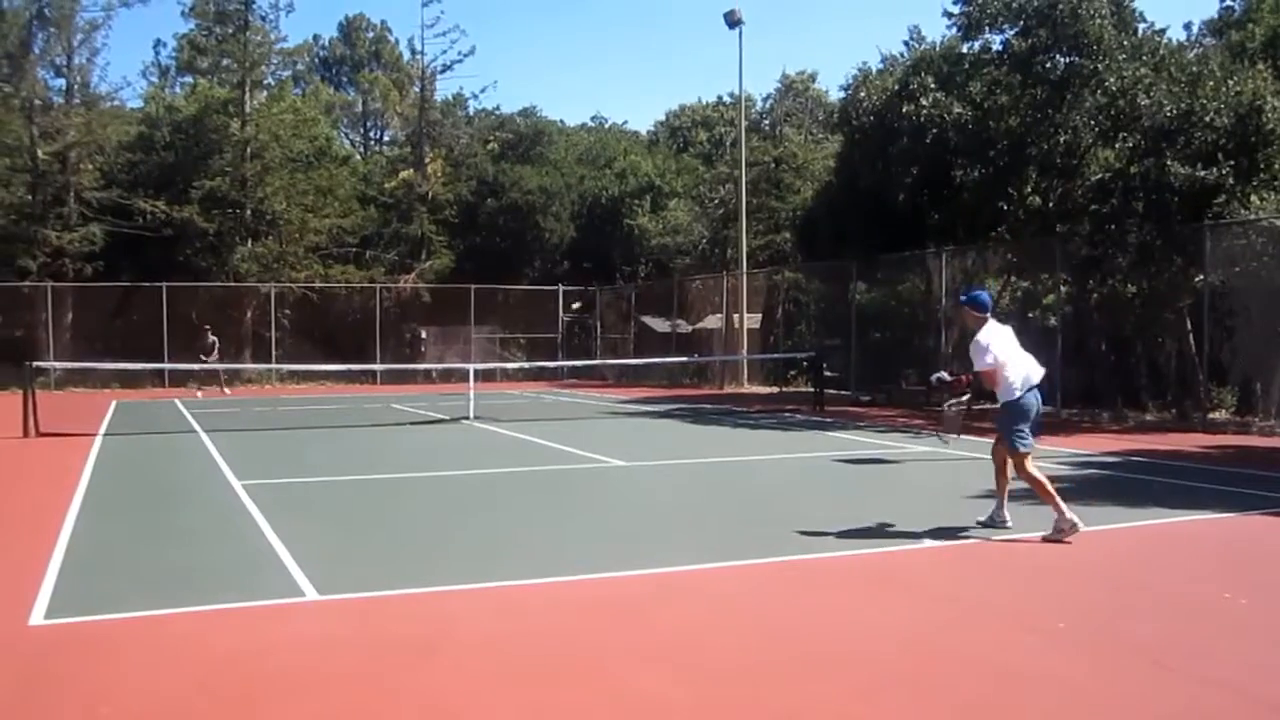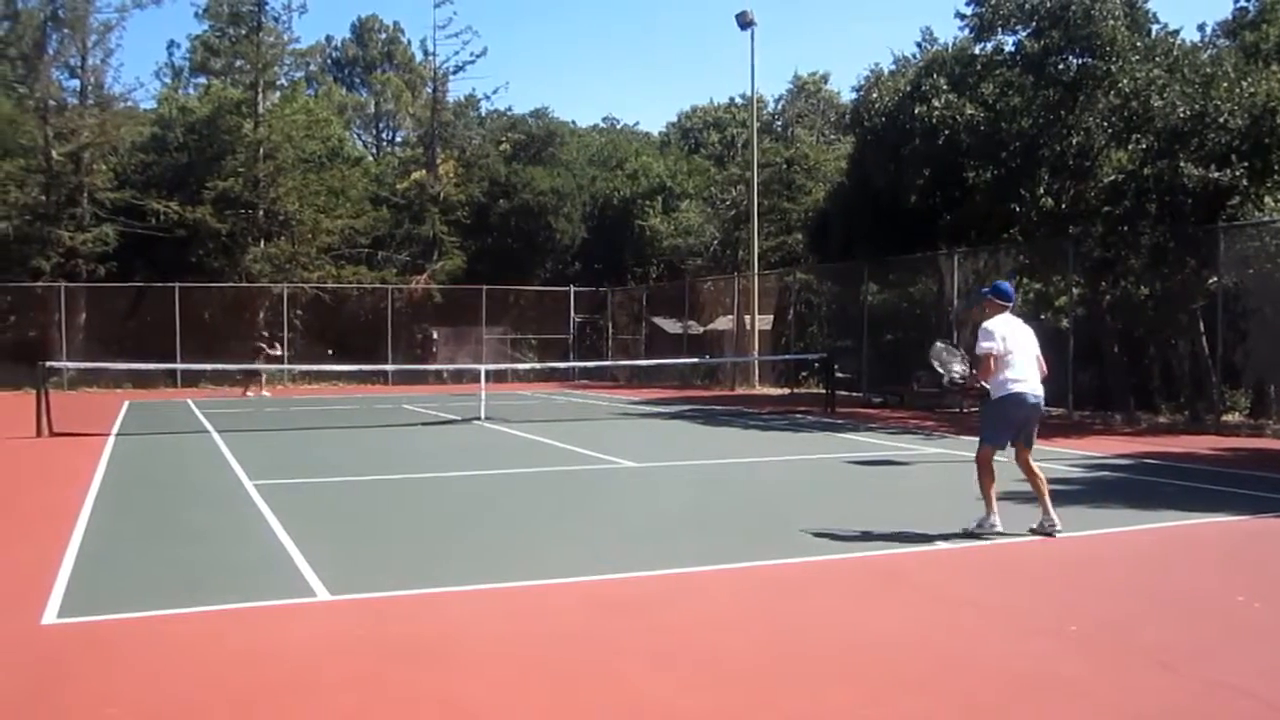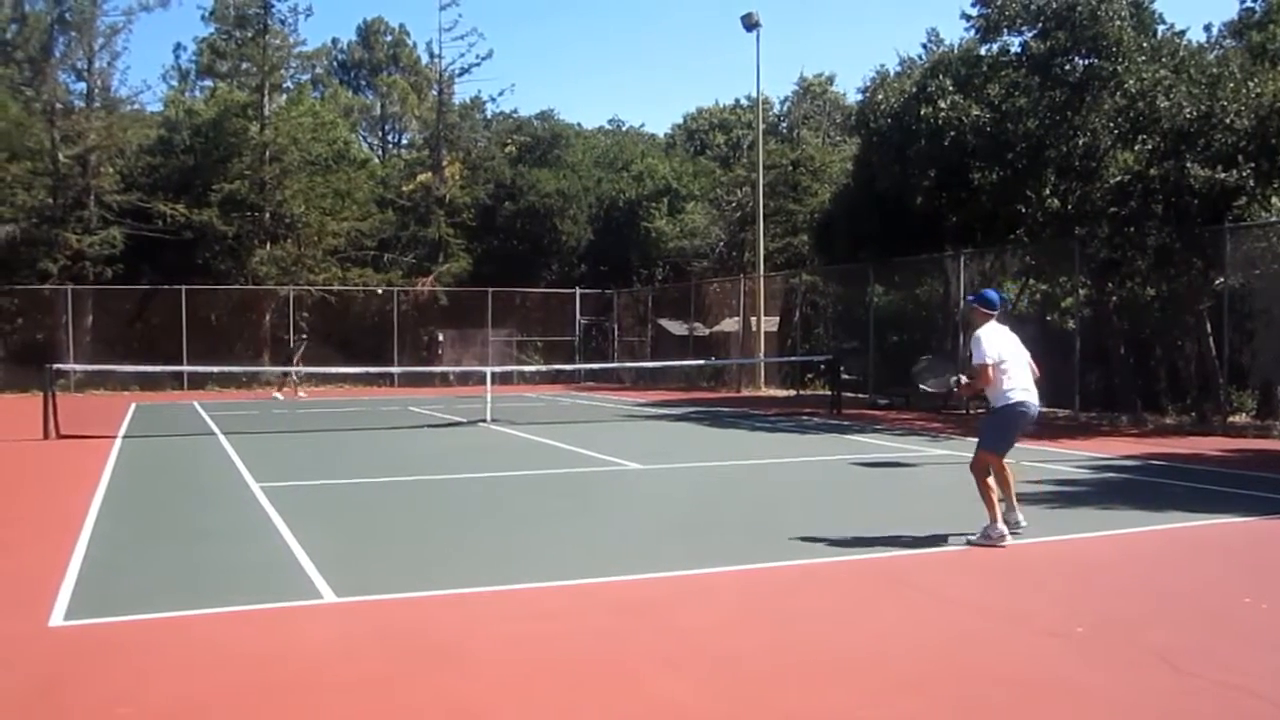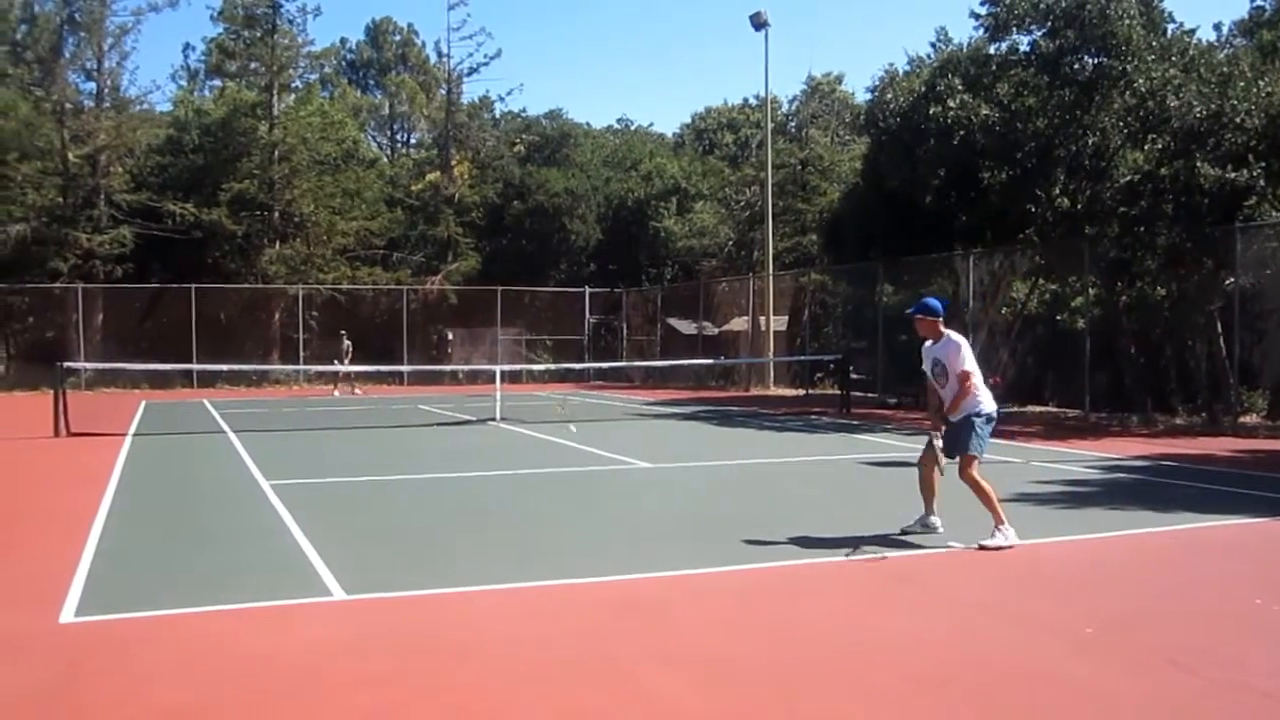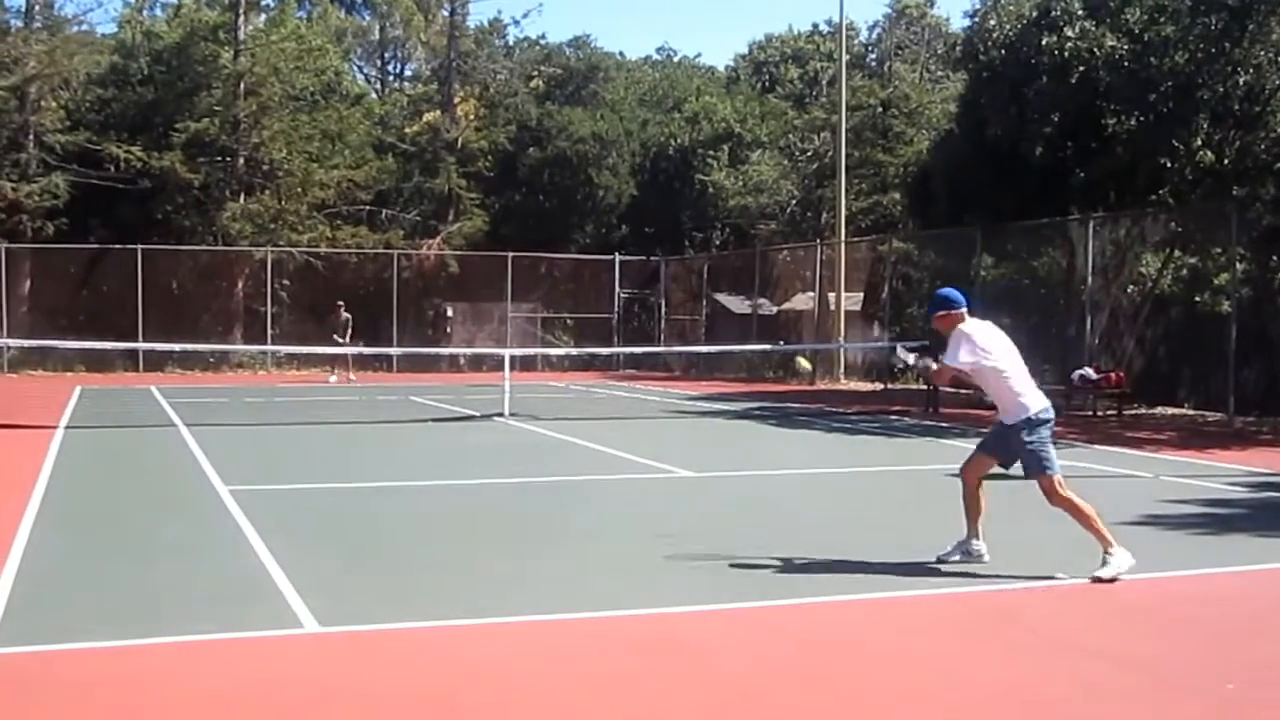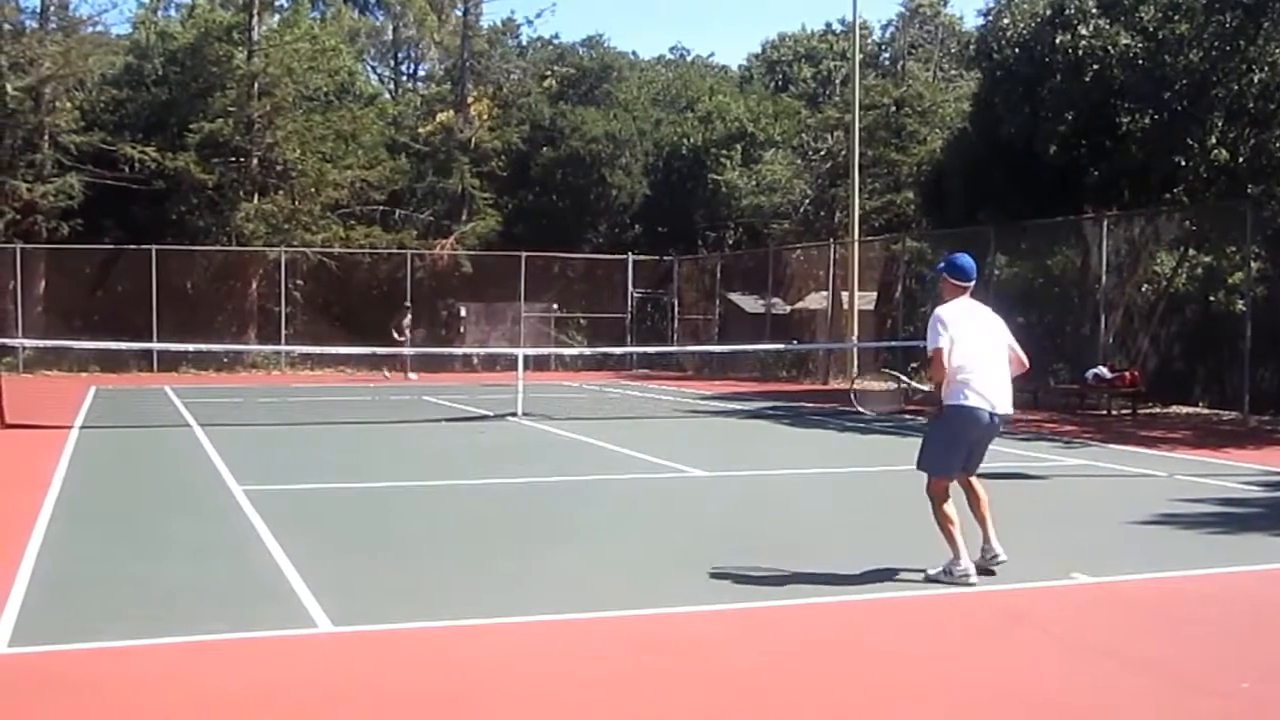
dt=0.7s
person 1, frame 1
left shoulder: (980, 342)
right shoulder: (1000, 329)
left elbow: (989, 380)
left wrist: (968, 380)
left hip: (1017, 400)
right hip: (1030, 395)
left knee: (1023, 464)
right knee: (999, 453)
left ankle: (1065, 517)
right ankle: (1000, 513)
person 1, frame 2
left shoulder: (990, 326)
right shoulder: (1025, 328)
left elbow: (987, 367)
right elbow: (1042, 369)
left wrist: (976, 377)
left hip: (1009, 397)
right hip: (1035, 396)
left knee: (984, 457)
right knee: (1024, 458)
left ankle: (990, 518)
right ankle: (1049, 518)
person 1, frame 3
left shoulder: (982, 336)
right shoulder: (1007, 334)
left elbow: (985, 378)
right elbow: (1034, 371)
left wrist: (969, 386)
left hip: (1011, 406)
right hip: (1027, 403)
left knee: (979, 466)
right knee: (994, 460)
left ankle: (996, 527)
right ankle: (1012, 514)
person 1, frame 4
left shoulder: (956, 343)
right shoulder: (928, 348)
left elbow: (967, 385)
right elbow: (932, 386)
left wrist: (942, 414)
right wrist: (935, 414)
left hip: (978, 413)
right hip: (955, 416)
left knee: (967, 471)
right knee: (925, 462)
left ankle: (1004, 529)
right ankle: (930, 518)
person 1, frame 5
left shoulder: (965, 333)
right shoulder: (983, 328)
left elbow: (944, 378)
left wrist: (928, 368)
left hip: (1030, 416)
right hip: (1014, 419)
left knee: (1054, 491)
right knee: (970, 472)
left ankle: (1116, 552)
right ankle: (973, 544)
person 1, frame 6
left shoulder: (943, 313)
right shoulder: (991, 316)
left elbow: (938, 368)
right elbow: (1022, 364)
left wrist: (939, 382)
left hip: (962, 408)
right hip: (997, 409)
left knee: (937, 489)
right knee: (965, 475)
left ankle: (961, 564)
right ankle: (990, 547)
